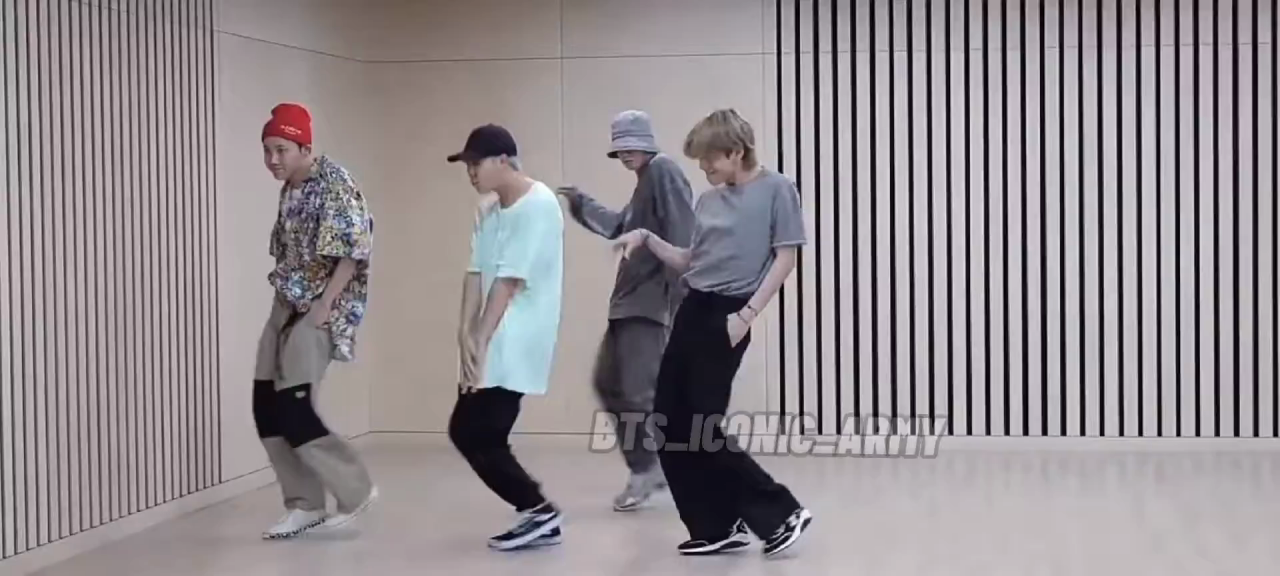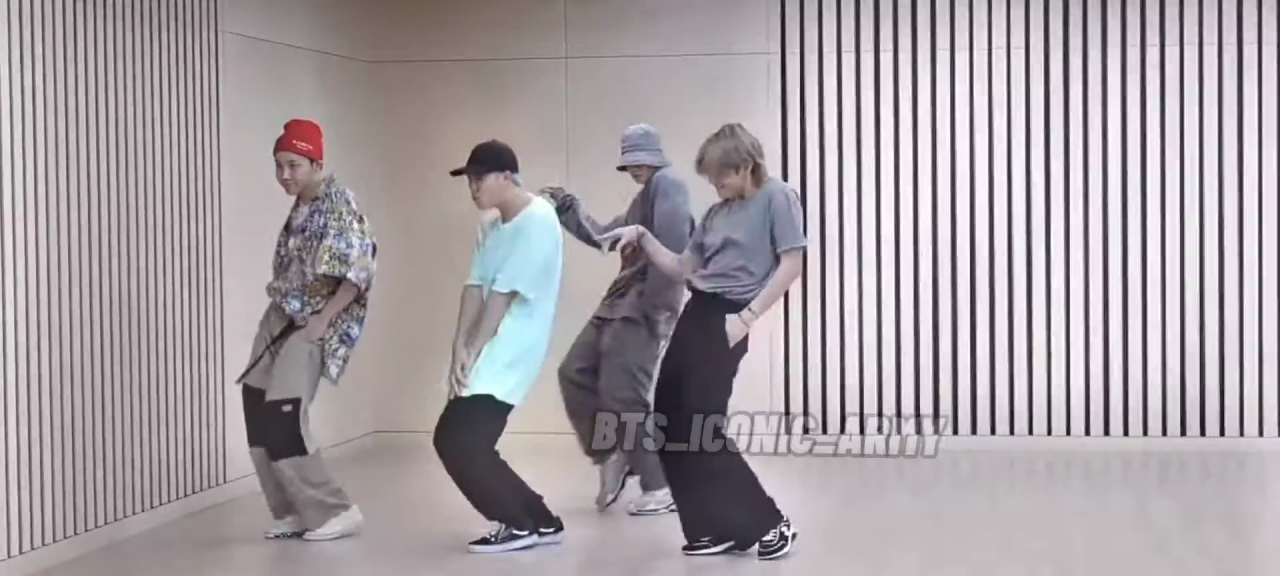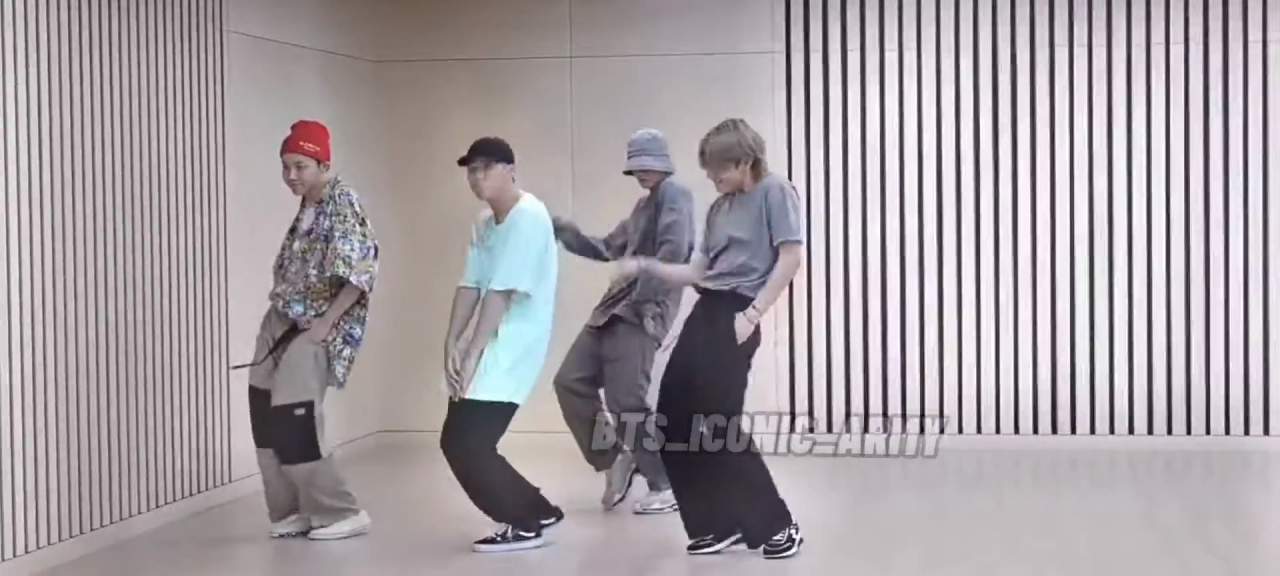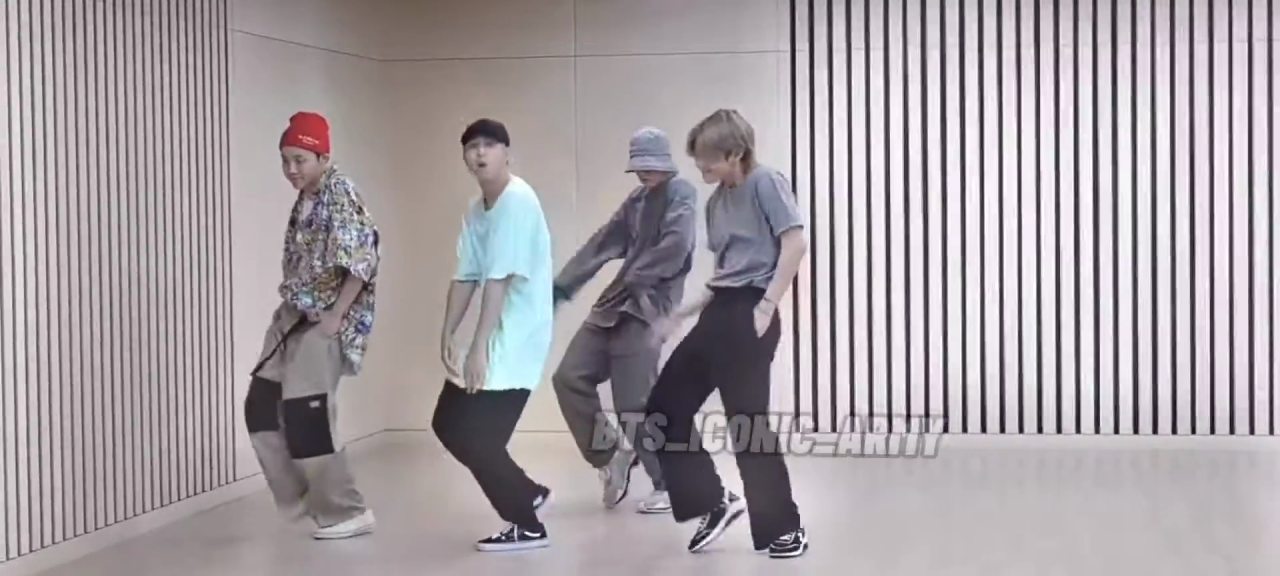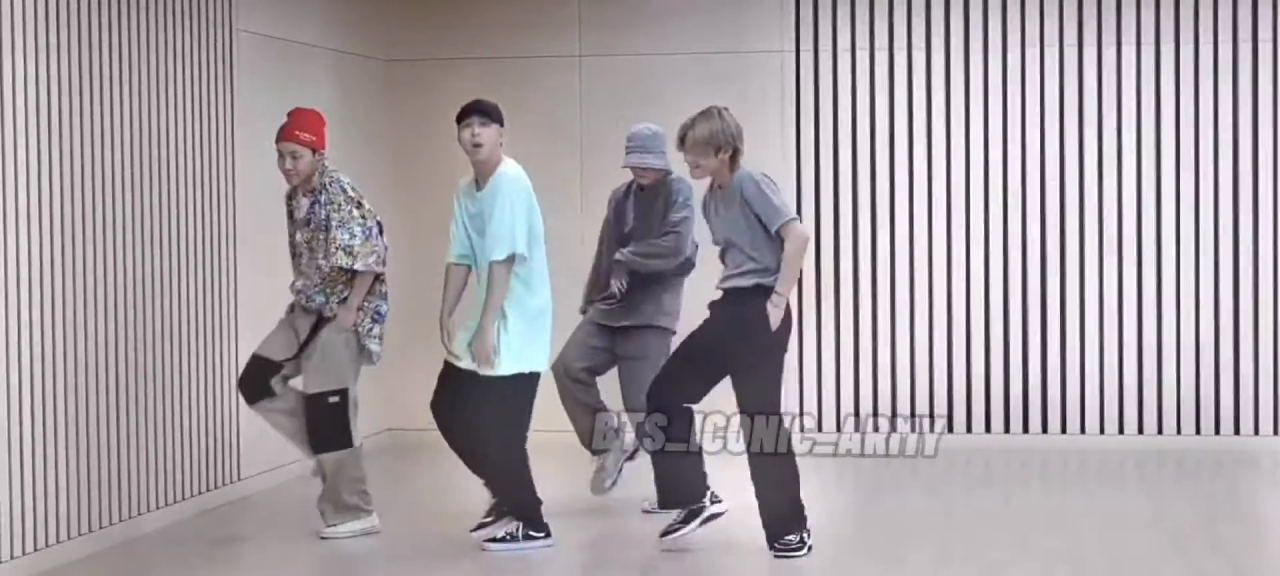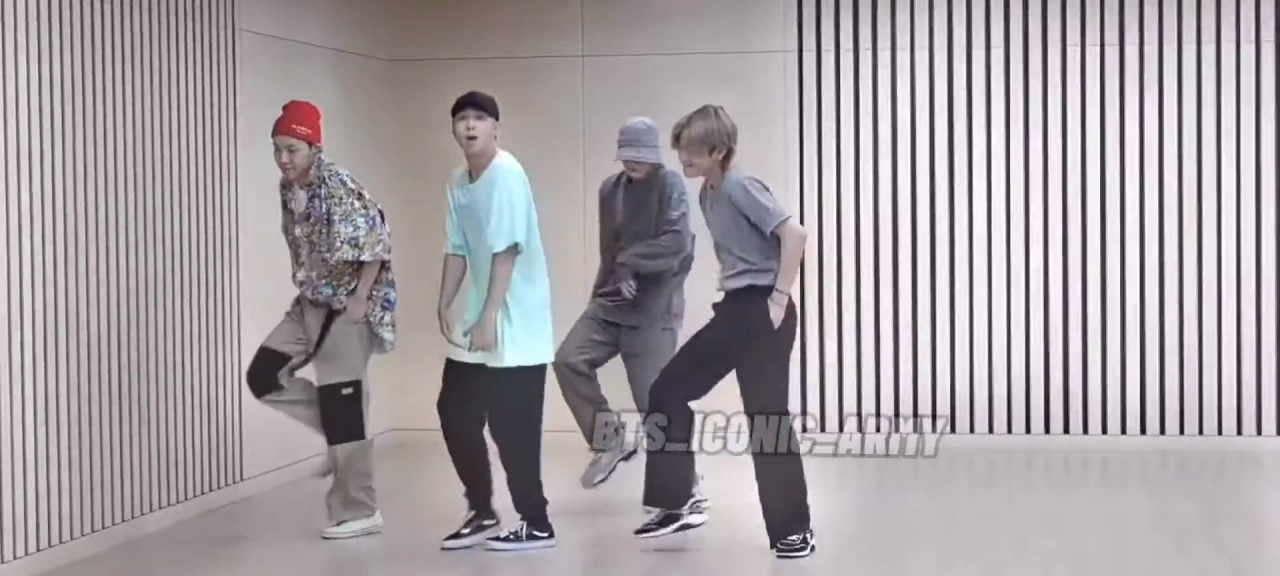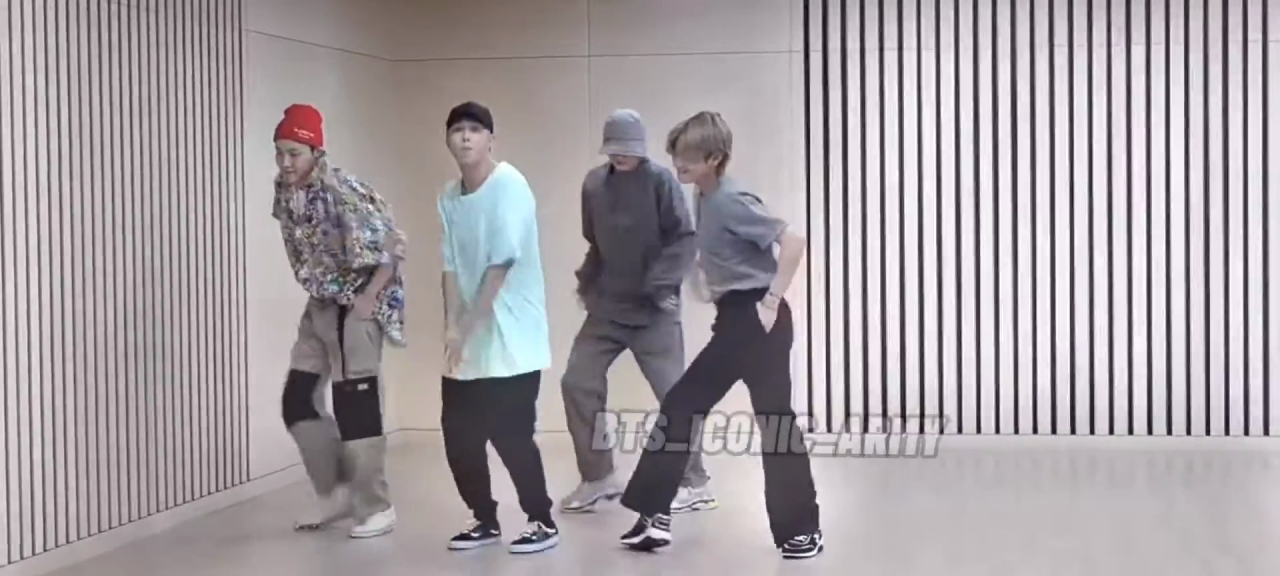
dt=0.1s
person 1, frame 1
left shoulder: (776, 188)
right shoulder: (708, 199)
left elbow: (788, 257)
left wrist: (750, 311)
right wrist: (647, 237)
left hip: (727, 314)
right hip: (693, 309)
left knee: (699, 427)
right knee: (670, 424)
left ankle: (782, 513)
right ankle: (719, 525)
person 1, frame 2
left shoulder: (779, 196)
right shoulder: (717, 211)
left elbow: (791, 264)
right elbow: (682, 267)
left wrist: (747, 317)
right wrist: (641, 234)
left hip: (724, 322)
right hip: (696, 316)
left knee: (700, 430)
right knee: (669, 426)
left ankle: (769, 524)
right ankle: (719, 528)
person 1, frame 3
left shoulder: (777, 192)
right shoulder: (719, 207)
left elbow: (791, 258)
left wrist: (753, 314)
right wrist: (646, 266)
left hip: (733, 319)
right hip: (703, 315)
left knee: (719, 427)
right knee: (671, 423)
left ankle: (778, 525)
right ankle: (726, 521)
person 1, frame 4
left shoulder: (767, 183)
right shoulder: (716, 201)
left elbow: (794, 243)
left wrist: (768, 305)
right wrist: (682, 313)
left hip: (750, 313)
right hip: (719, 310)
left knee: (747, 421)
right knee: (664, 407)
left ankle: (785, 526)
right ankle: (714, 502)
person 1, frame 5
left shoulder: (750, 185)
right shoulder: (712, 196)
left elbow: (797, 236)
left wrist: (779, 299)
left hip: (759, 311)
right hip: (731, 309)
left knee: (761, 419)
right knee: (665, 394)
left ankle: (791, 528)
right ankle: (695, 498)
person 1, frame 6
left shoulder: (739, 187)
right shoulder: (708, 194)
left elbow: (794, 234)
left wrist: (780, 297)
left hip: (762, 312)
right hip: (735, 309)
left knee: (767, 418)
right knee: (668, 393)
left ankle: (794, 528)
right ankle: (676, 503)
person 1, frame 7
left shoulder: (730, 199)
right shoulder: (705, 195)
left elbow: (793, 242)
left wrist: (772, 299)
left hip: (757, 317)
right hip: (734, 318)
left knee: (774, 420)
right knee: (680, 406)
left ankle: (801, 528)
right ankle: (654, 515)
person 2, frame 1
left shoulder: (540, 205)
right shoulder: (489, 212)
left elbow: (509, 281)
right elbow: (476, 272)
left wrist: (479, 341)
right wrist: (465, 332)
left hip: (518, 342)
right hip: (495, 342)
left knee: (474, 432)
right knee: (471, 432)
left ankle: (536, 508)
right ankle: (537, 513)
person 2, frame 2
left shoulder: (538, 222)
right shoulder: (494, 227)
left elbow: (504, 295)
right elbow: (475, 286)
left wrist: (471, 354)
right wrist: (459, 345)
left hip: (507, 353)
right hip: (486, 354)
left knee: (457, 440)
right knee: (468, 444)
left ankle: (521, 523)
right ankle: (539, 520)
person 2, frame 3
left shoulder: (529, 217)
right shoulder: (485, 224)
left elbow: (501, 294)
right elbow: (470, 287)
left wrist: (470, 358)
right wrist: (451, 345)
left hip: (510, 353)
right hip: (486, 352)
left knee: (467, 444)
right knee: (459, 441)
left ankle: (522, 524)
right ankle: (537, 508)
person 2, frame 4
left shoulder: (518, 201)
right shoulder: (474, 210)
left elbow: (500, 280)
right elbow: (464, 277)
left wrist: (479, 349)
right wrist: (446, 335)
left hip: (514, 340)
right hip: (488, 340)
left knee: (478, 436)
right knee: (449, 425)
left ankle: (526, 524)
right ankle: (527, 491)
person 2, frame 5
left shoulder: (510, 182)
right shoulder: (465, 191)
left elbow: (503, 259)
right elbow: (460, 258)
left wrist: (487, 327)
right wrist: (446, 315)
left hip: (517, 326)
right hip: (481, 326)
left knee: (501, 428)
right knee: (449, 410)
left ankle: (531, 523)
right ankle: (505, 499)
person 2, frame 6
left shoulder: (506, 174)
right shoulder: (458, 183)
left elbow: (505, 251)
right elbow: (456, 250)
left wrist: (489, 317)
right wrist: (445, 306)
left hip: (517, 320)
right hip: (482, 317)
left knee: (513, 424)
right knee: (455, 412)
left ankle: (536, 523)
right ankle: (481, 510)
person 2, frame 7
left shoulder: (509, 185)
right shoulder: (449, 199)
left elbow: (500, 263)
right elbow: (453, 266)
left wrist: (469, 326)
right wrist: (453, 329)
left hip: (515, 332)
right hip: (471, 336)
left knee: (510, 431)
right knee: (458, 432)
left ankle: (542, 519)
right ankle: (484, 518)
person 3, frame 1
left shoulder: (332, 181)
right shoulder: (289, 190)
left elbow: (357, 246)
left wrist: (329, 302)
right wrist: (286, 292)
left hip: (319, 311)
right hip: (287, 307)
left knee: (296, 407)
right knee: (268, 405)
left ankle: (356, 488)
right ankle: (304, 505)
person 3, frame 2
left shoulder: (338, 202)
right shoulder: (299, 204)
left elbow: (358, 269)
left wrist: (325, 319)
right wrist: (283, 307)
left hip: (311, 327)
right hip: (278, 320)
left knee: (281, 424)
right knee: (259, 417)
left ankle: (337, 510)
right ankle: (294, 512)
person 3, frame 3
left shoulder: (344, 204)
right shoulder: (306, 206)
left elbow: (360, 273)
left wrist: (327, 324)
right wrist: (280, 309)
left hip: (313, 331)
right hip: (280, 323)
left knee: (294, 425)
right knee: (268, 424)
left ankle: (344, 514)
right ankle: (296, 511)
person 3, frame 4
left shoulder: (341, 194)
right shoulder: (304, 199)
left elbow: (361, 262)
left wrist: (337, 315)
right wrist: (290, 303)
left hip: (323, 323)
right hip: (290, 317)
left knee: (306, 418)
right knee: (260, 408)
left ankle: (350, 513)
right ankle: (298, 494)
person 3, frame 5
left shoulder: (337, 191)
right shoulder: (297, 194)
left elbow: (368, 252)
left wrist: (352, 309)
right wrist: (302, 293)
left hip: (338, 314)
right hip: (303, 311)
left knee: (329, 410)
right knee: (254, 381)
left ankle: (355, 513)
right ankle: (324, 446)
person 3, frame 6
left shoulder: (336, 183)
right shoulder: (288, 186)
left elbow: (374, 242)
left wrist: (361, 301)
right wrist: (305, 283)
left hip: (346, 307)
right hip: (310, 304)
left knee: (343, 403)
right knee: (263, 375)
left ankle: (359, 512)
right ankle: (339, 448)
person 3, frame 7
left shoulder: (339, 188)
right shoulder: (284, 187)
left elbow: (384, 240)
left wrist: (371, 296)
right wrist: (307, 280)
left hip: (357, 305)
right hip: (319, 306)
left knee: (356, 404)
right knee: (297, 399)
left ankle: (375, 508)
right ankle: (339, 490)
person 4, frame 1
left shoulder: (664, 172)
right shoulder: (646, 180)
left elbow: (681, 238)
right elbow: (618, 226)
left wrist: (673, 292)
right wrist: (579, 202)
left hip: (651, 301)
right hip: (630, 298)
left knee: (637, 393)
right knee: (608, 384)
left ankle: (646, 475)
right ankle: (644, 468)
person 4, frame 2
left shoulder: (666, 184)
right shoulder: (645, 195)
left elbow: (673, 247)
right elbow: (608, 238)
left wrist: (660, 299)
right wrist: (569, 209)
left hip: (645, 305)
right hip: (619, 302)
left knee: (625, 395)
right knee: (574, 374)
left ankle: (661, 486)
right ankle: (611, 458)
person 4, frame 3
left shoulder: (674, 195)
right shoulder: (645, 204)
left elbow: (674, 251)
right elbow: (609, 248)
left wrist: (649, 300)
right wrist: (565, 232)
left hip: (641, 312)
right hip: (615, 309)
left knee: (627, 402)
right knee: (569, 381)
left ankle: (669, 486)
right ankle: (613, 459)
person 4, frame 4
left shoulder: (680, 193)
right shoulder: (636, 200)
left elbow: (677, 246)
right elbow: (605, 244)
left wrist: (638, 282)
right wrist: (565, 283)
left hip: (644, 308)
right hip: (614, 306)
left knee: (634, 401)
right knee: (569, 378)
right ankle: (610, 456)
person 4, frame 5
left shoulder: (677, 189)
right shoulder: (622, 195)
left elbow: (677, 243)
left wrist: (627, 260)
right wrist: (590, 301)
left hip: (651, 311)
right hip: (609, 306)
left knee: (645, 402)
right knee: (568, 367)
right ankle: (610, 442)
person 4, frame 6
left shoulder: (670, 185)
right shoulder: (611, 188)
left elbow: (678, 242)
left wrist: (631, 264)
right wrist: (602, 290)
left hip: (655, 308)
right hip: (611, 301)
left knee: (655, 397)
right knee: (568, 361)
right ankle: (609, 442)
person 4, frame 7
left shoulder: (660, 180)
right shoulder: (594, 182)
left elbow: (685, 240)
left wrist: (658, 281)
right wrist: (588, 280)
left hip: (653, 308)
right hip: (605, 306)
left knee: (673, 393)
right knee: (577, 384)
left ankle: (694, 484)
right ankle: (598, 479)
